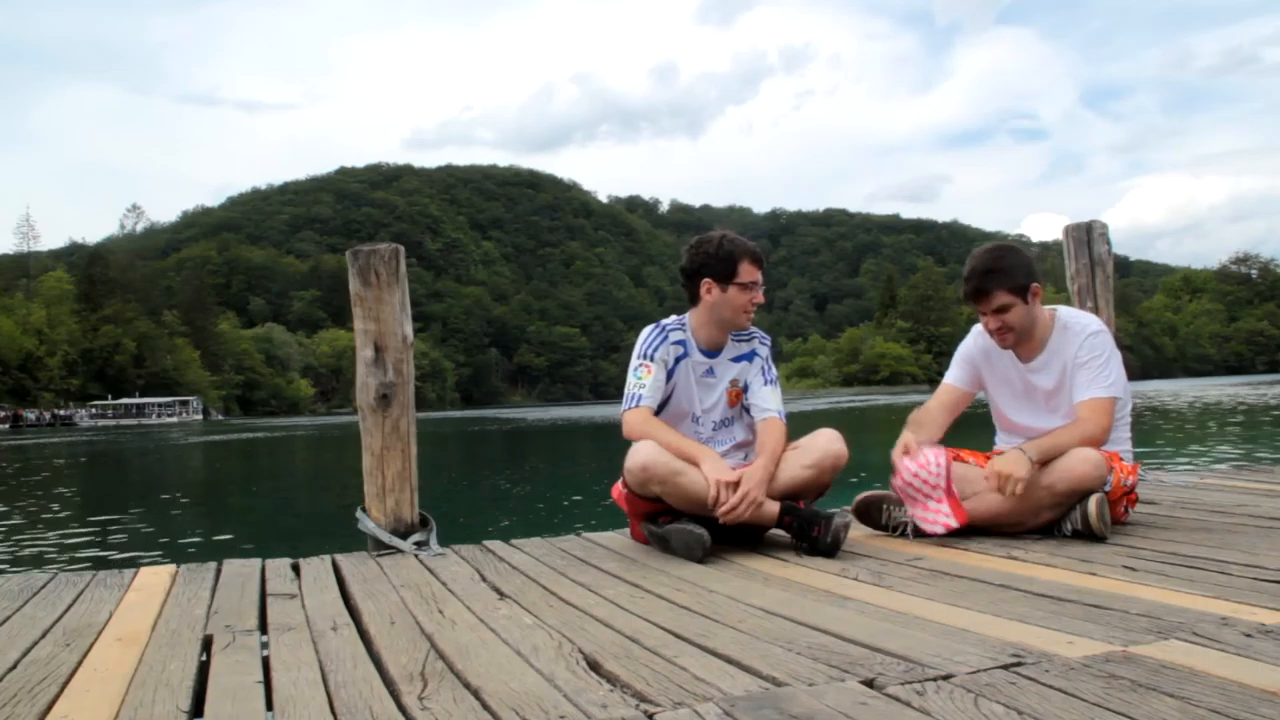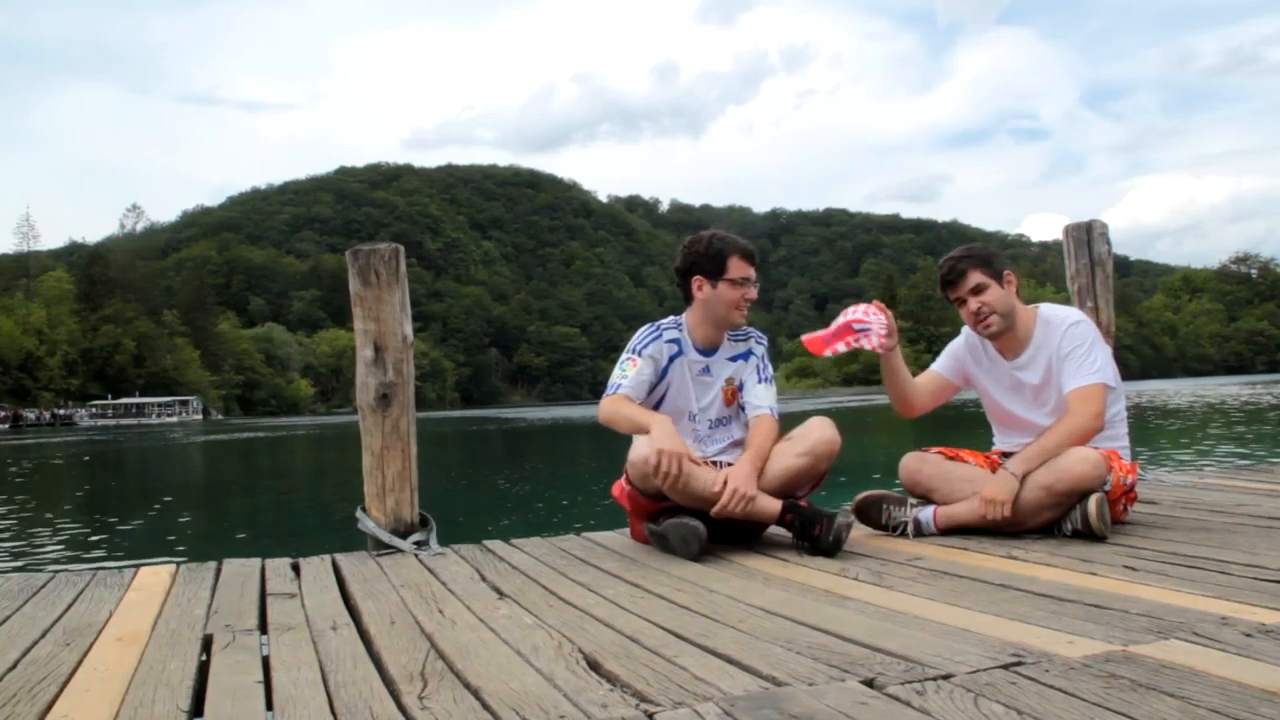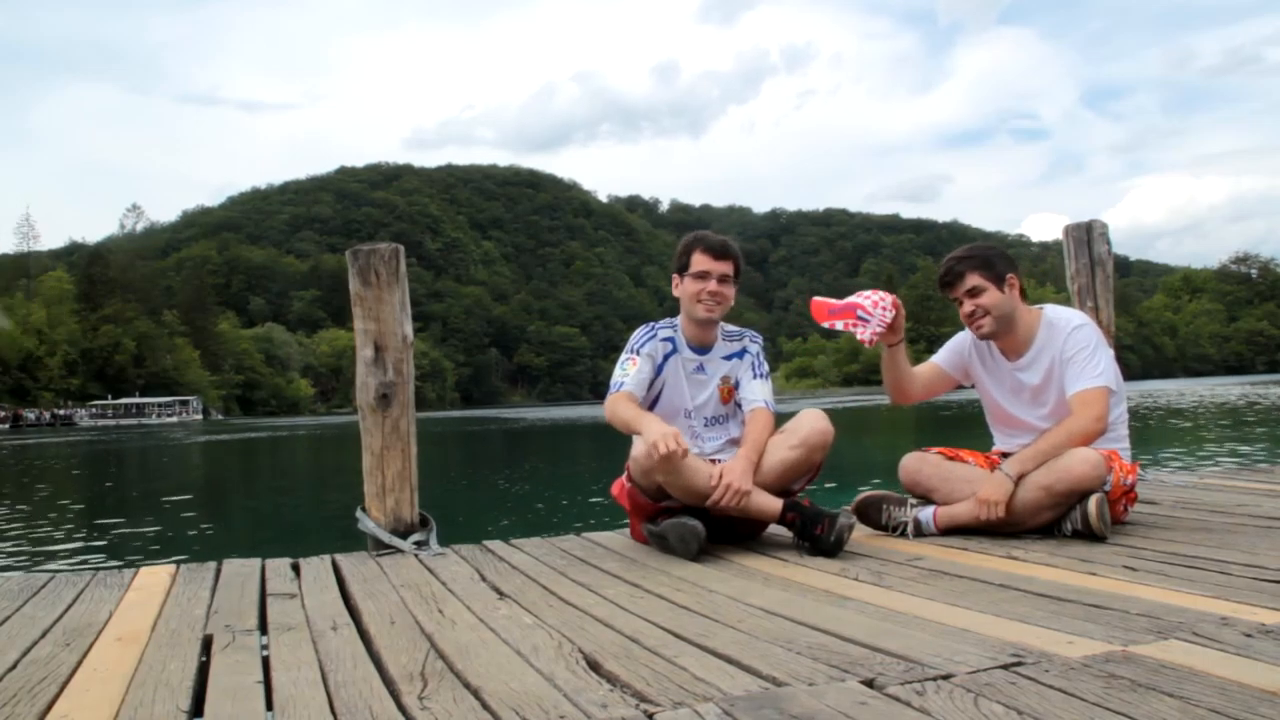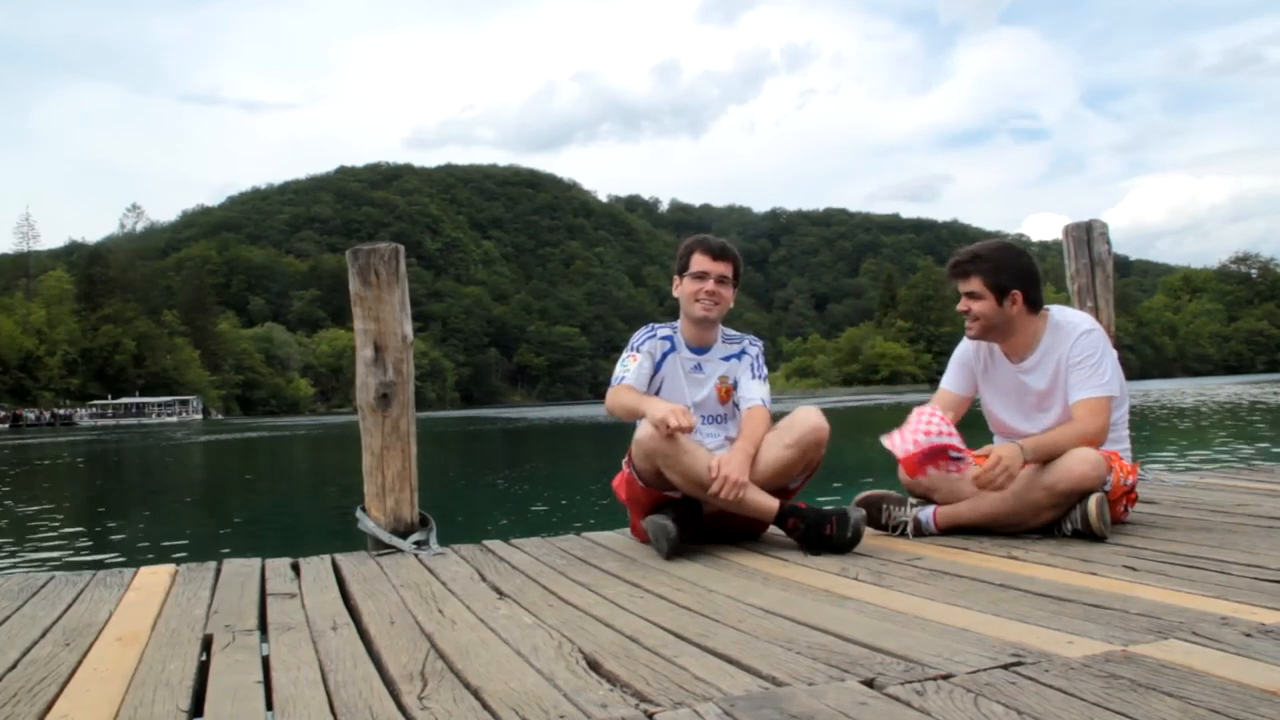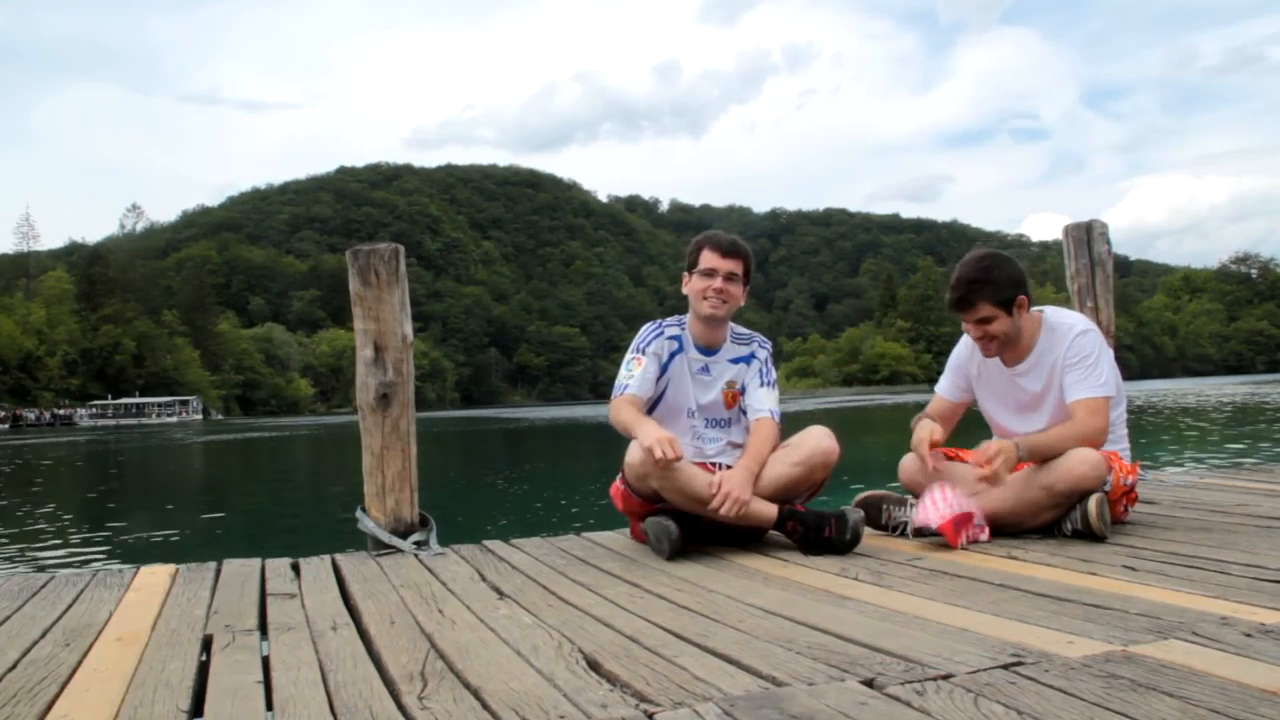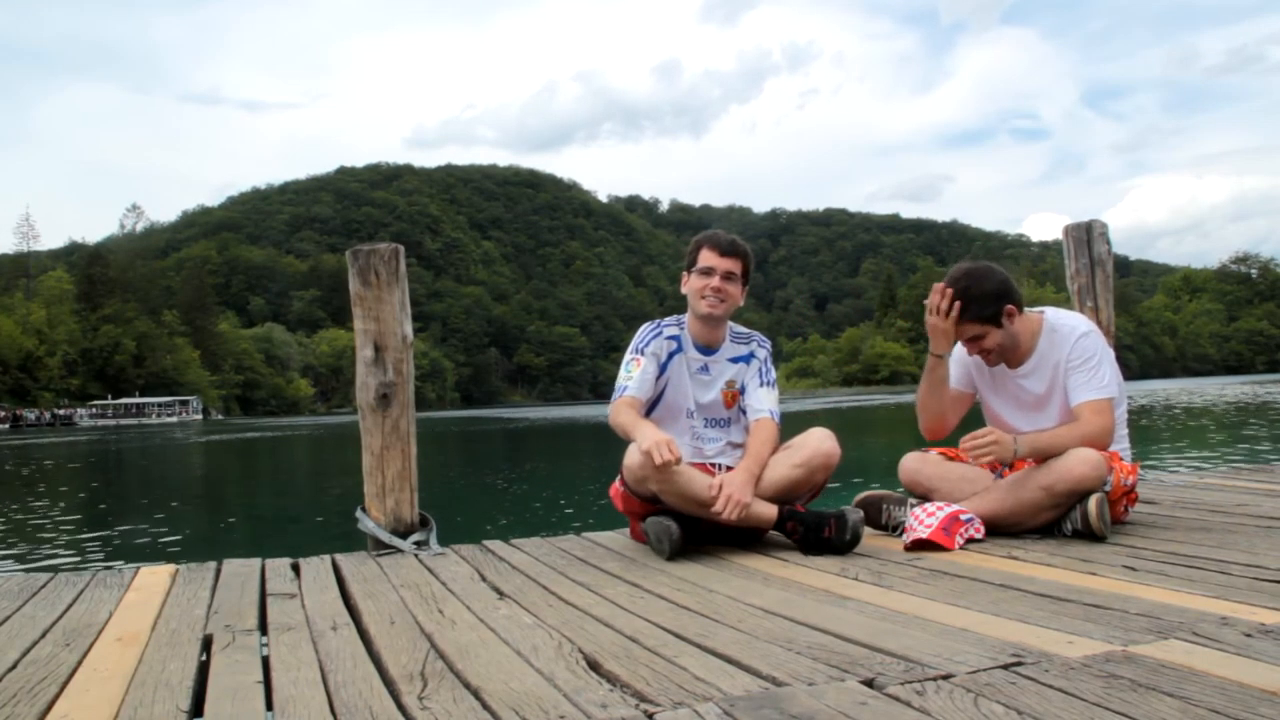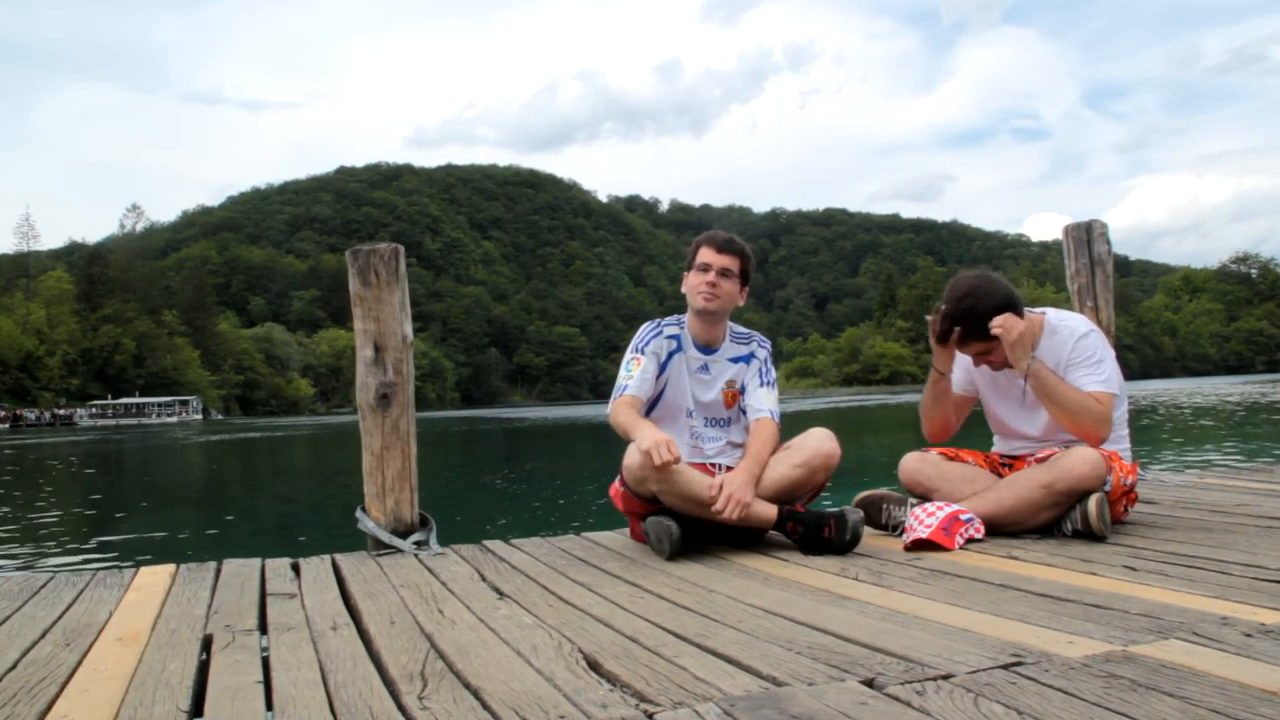
dt=0.5s
person 1, frame 1
left shoulder: (755, 345)
right shoulder: (660, 339)
left elbow: (771, 419)
right elbow: (634, 422)
left wrist: (760, 470)
right wrist: (706, 458)
left hip: (737, 481)
right hip: (674, 485)
left knee: (829, 446)
right knee: (644, 460)
left ankle: (689, 521)
right ankle: (793, 518)
person 1, frame 2
left shoulder: (752, 345)
right shoulder: (655, 340)
left elbow: (764, 418)
right elbow: (609, 408)
left wrist: (748, 467)
right wrist: (659, 423)
left hip: (734, 479)
right hip: (673, 483)
left knee: (823, 434)
right knee: (647, 454)
left ankle: (689, 520)
right ankle: (795, 515)
person 1, frame 3
left shoulder: (747, 345)
right shoulder: (651, 340)
left elbow: (760, 412)
right elbow: (616, 405)
left wrist: (743, 462)
right wrist: (650, 423)
left hip: (730, 483)
right hip: (665, 490)
left knee: (815, 426)
right knee: (651, 451)
left ankle: (687, 520)
right ankle: (797, 516)
person 1, frame 4
left shoulder: (746, 349)
right shoulder: (651, 340)
left elbow: (757, 412)
right elbow: (616, 399)
left wrist: (740, 455)
right wrist: (652, 404)
left hip: (731, 484)
right hip: (663, 489)
left knee: (811, 423)
right knee: (654, 433)
left ankle: (685, 518)
right ankle: (796, 519)
person 1, frame 5
left shoulder: (755, 349)
right shoulder: (657, 337)
left elbow: (765, 421)
right elbow: (621, 407)
left wrist: (744, 472)
right wrist: (646, 428)
left hip: (731, 482)
right hip: (666, 489)
left knee: (821, 443)
right knee: (643, 457)
left ankle: (685, 523)
right ankle: (792, 521)
person 1, frame 6
left shoulder: (754, 349)
right shoulder: (655, 337)
left elbow: (765, 421)
right elbow: (621, 409)
left wrist: (745, 475)
right wrist: (645, 431)
left hip: (733, 481)
right hip: (666, 484)
left knee: (822, 444)
right knee: (641, 459)
left ankle: (687, 523)
right ankle: (795, 522)
person 1, frame 7
left shoulder: (754, 349)
right shoulder: (656, 337)
left elbow: (765, 421)
right elbow: (622, 408)
left wrist: (745, 475)
right wrist: (645, 431)
left hip: (732, 480)
right hip: (668, 483)
left knee: (823, 445)
right knee: (640, 460)
left ankle: (686, 523)
right ankle: (793, 521)
person 2, frame 1
left shoulder: (1086, 334)
right shoulder: (980, 342)
left elbow: (1094, 429)
right elbow: (937, 412)
left wrist: (1026, 453)
right wrist: (910, 436)
left hip: (1096, 467)
right hip: (1015, 467)
left knee: (1082, 465)
right knee: (916, 468)
left ankle: (932, 518)
right ankle: (1062, 512)
person 2, frame 2
left shoulder: (1069, 327)
right shoulder: (968, 346)
left elbow: (1088, 419)
right elbow: (912, 405)
left wrist: (1013, 471)
right wrist: (889, 351)
left hip: (1094, 464)
right hip: (1013, 466)
left knee: (1081, 465)
right knee: (915, 466)
left ankle: (926, 518)
right ankle: (1062, 511)
person 2, frame 3
left shoulder: (1073, 331)
right shoulder: (971, 343)
left elbow: (1090, 422)
right elbow: (906, 393)
left wrist: (1009, 471)
right wrist: (892, 343)
left hip: (1093, 467)
right hip: (1014, 467)
left knee: (1082, 466)
right knee: (914, 466)
left ankle: (927, 518)
right ankle: (1063, 512)
person 2, frame 4
left shoulder: (1079, 334)
right shoulder: (975, 345)
left elbow: (1092, 430)
left wrist: (1020, 450)
left hip: (1097, 469)
right hip: (1013, 468)
left knee: (1083, 466)
left ankle: (927, 518)
right ankle: (1057, 513)
person 2, frame 5
left shoulder: (1075, 335)
right shoulder: (970, 348)
left elbow: (1092, 430)
right elbow: (940, 422)
left wrist: (1016, 448)
right wrist: (924, 425)
left hip: (1095, 469)
right hip: (1015, 472)
left knee: (1083, 465)
right knee: (912, 467)
right ankle: (1061, 514)
person 2, frame 6
left shoulder: (1076, 336)
right shoulder: (970, 352)
left elbow: (1099, 433)
right elbow: (933, 428)
left wrist: (1016, 446)
right wrist: (938, 351)
left hip: (1091, 468)
right hip: (1013, 472)
left knee: (1085, 465)
right knee: (914, 466)
right ankle: (1061, 513)
person 2, frame 7
left shoulder: (1077, 336)
right shoulder: (977, 349)
left elbow: (1096, 431)
right elbow: (937, 431)
left wrist: (1027, 363)
right wrist: (942, 365)
left hip: (1088, 468)
right hip: (1014, 470)
left knee: (1083, 466)
right knee: (915, 466)
right ankle: (1061, 514)
